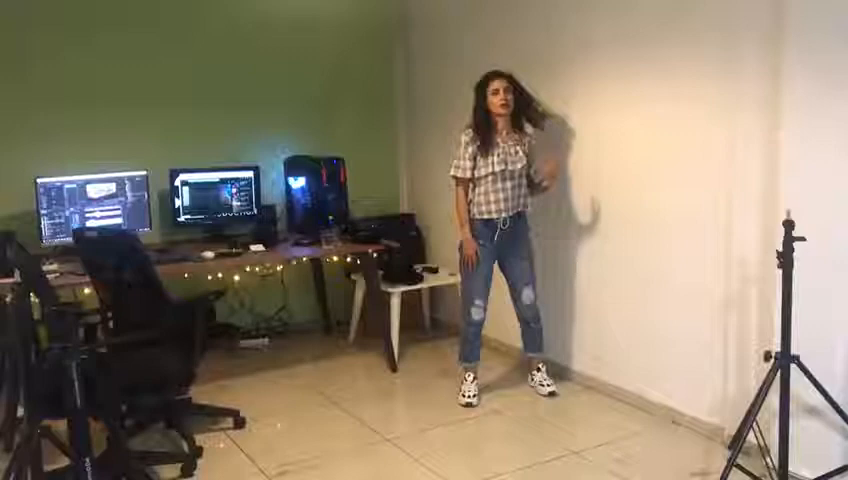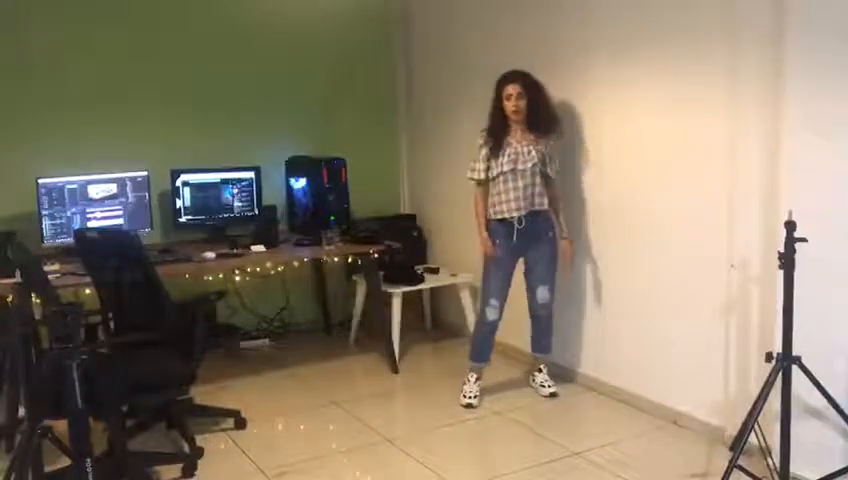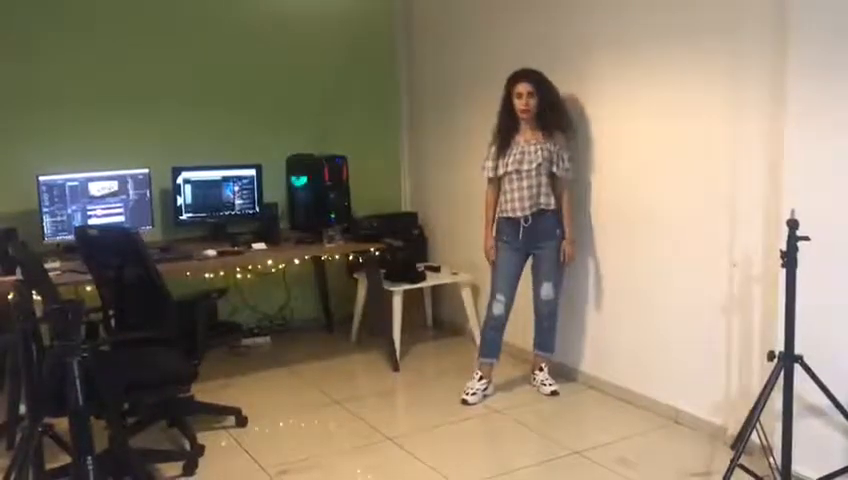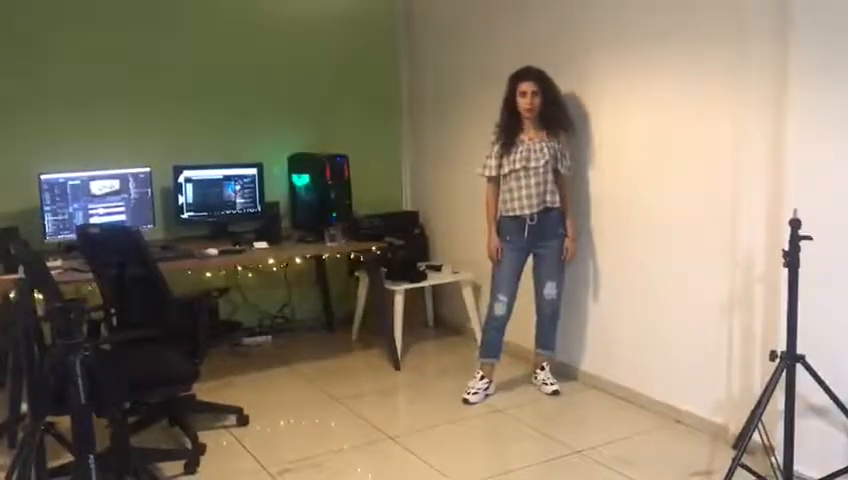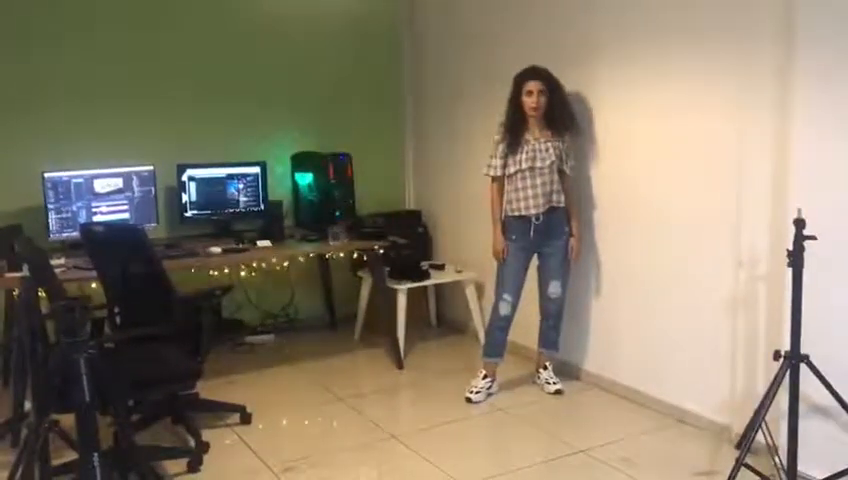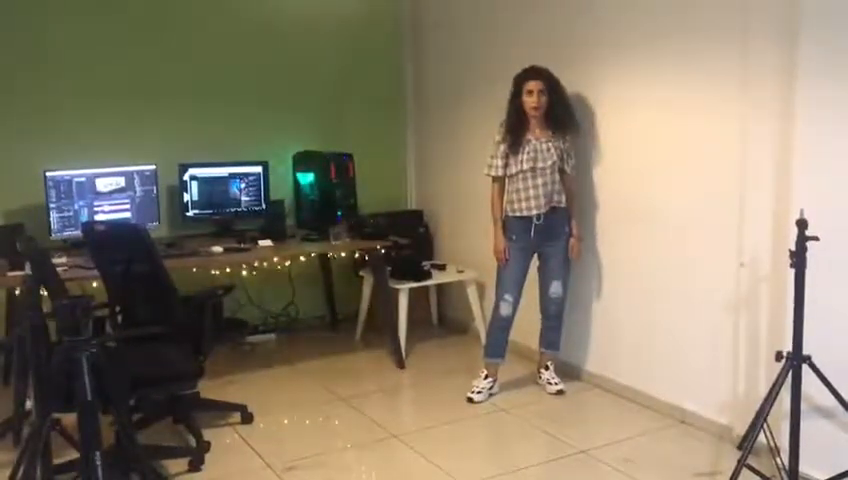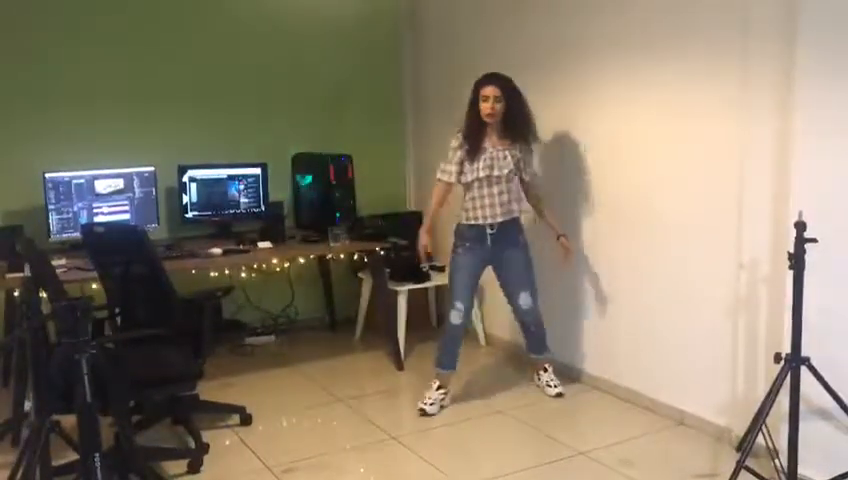
dt=0.7s
person 1, frame 1
left shoulder: (525, 139)
right shoulder: (472, 138)
left elbow: (529, 187)
right elbow: (461, 189)
left wrist: (547, 180)
right wrist: (465, 234)
left hip: (516, 229)
right hip: (482, 231)
left knee: (528, 303)
right knee: (475, 307)
left ankle: (537, 369)
right ankle: (469, 377)
person 1, frame 2
left shoulder: (543, 141)
right shoulder: (490, 141)
left elbow: (551, 189)
right elbow: (480, 191)
left wrist: (563, 232)
right wrist: (483, 234)
left hip: (539, 229)
right hip: (501, 230)
left knee: (542, 303)
right knee: (491, 307)
left ankle: (539, 371)
right ankle: (474, 377)
person 1, frame 3
left shoulder: (554, 140)
right shoulder: (501, 141)
left elbow: (563, 190)
right elbow: (492, 190)
left wrist: (568, 235)
right wrist: (488, 233)
left hip: (546, 228)
right hip: (510, 230)
left knee: (547, 302)
right knee: (498, 303)
left ankle: (541, 370)
right ankle: (483, 376)
person 1, frame 4
left shoulder: (555, 139)
right shoulder: (503, 140)
left elbow: (563, 188)
right elbow: (492, 189)
left wrist: (570, 231)
right wrist: (492, 234)
left hip: (549, 227)
right hip: (512, 228)
left knee: (549, 301)
right knee: (500, 303)
left ankle: (542, 368)
right ankle: (485, 376)
person 1, frame 5
left shoulder: (560, 138)
right shoulder: (507, 138)
left elbow: (566, 186)
right elbow: (496, 187)
left wrist: (575, 230)
right wrist: (497, 232)
left hip: (554, 227)
right hip: (518, 228)
left knee: (553, 300)
right knee: (505, 302)
left ankle: (544, 368)
right ankle: (488, 375)
person 1, frame 6
left shoulder: (561, 138)
right shoulder: (508, 138)
left elbow: (568, 185)
right elbow: (497, 187)
left wrist: (575, 230)
right wrist: (498, 233)
left hip: (555, 227)
right hip: (518, 227)
left knee: (554, 301)
right knee: (506, 303)
left ankle: (546, 368)
right ankle: (489, 375)
person 1, frame 7
left shoulder: (518, 146)
right shoulder: (463, 143)
left elbow: (531, 192)
right elbow: (443, 186)
left wrist: (557, 231)
right wrist: (425, 227)
left hip: (509, 235)
right hip: (470, 237)
left knee: (527, 308)
right knee: (457, 313)
left ankle: (542, 370)
right ankle: (441, 385)
